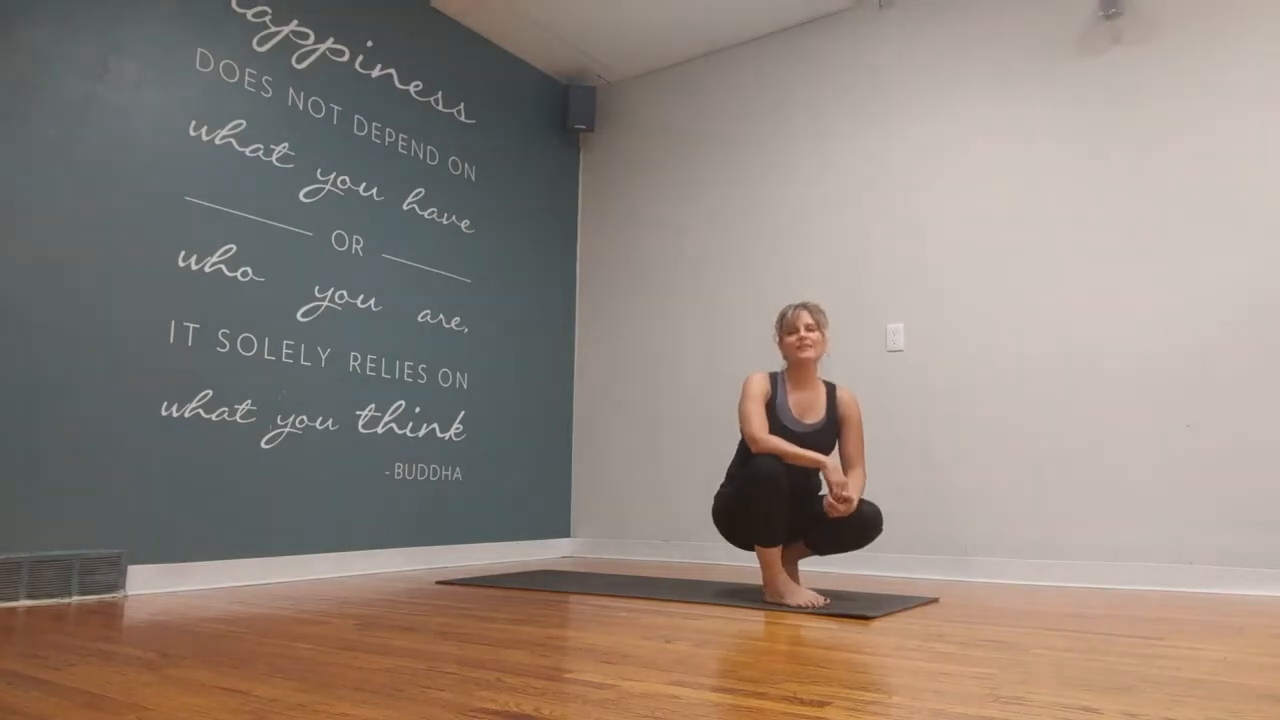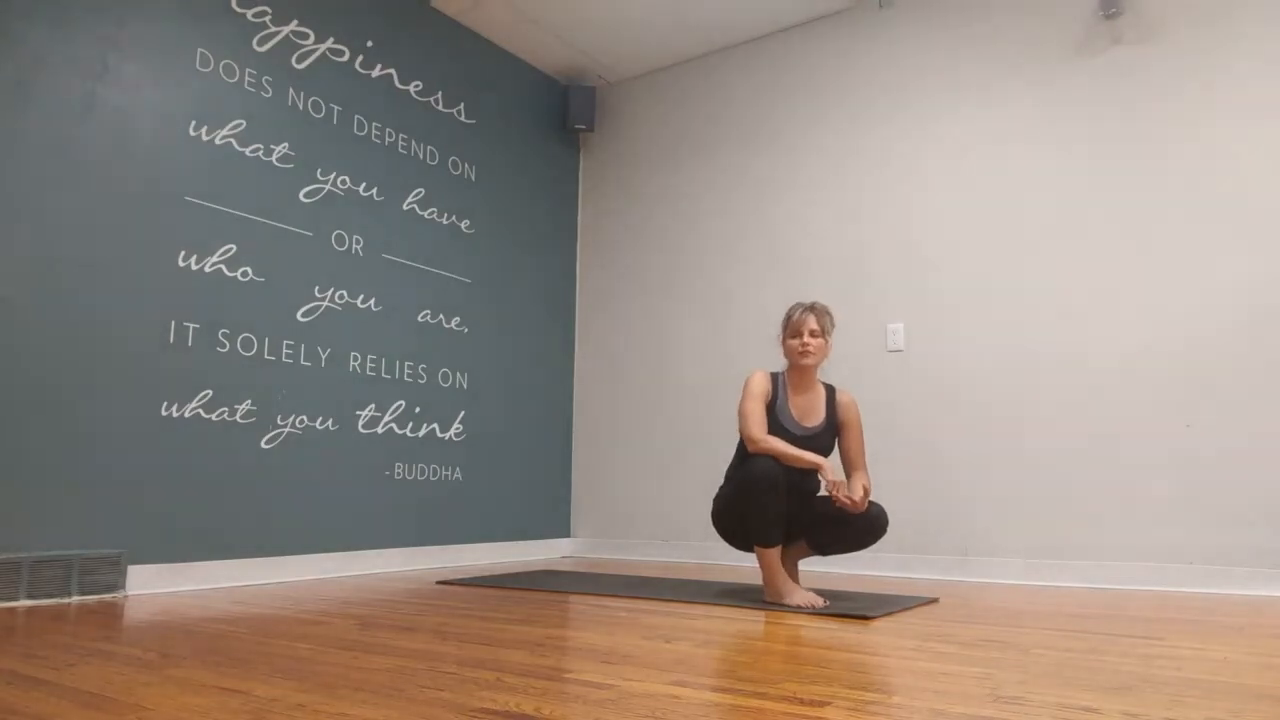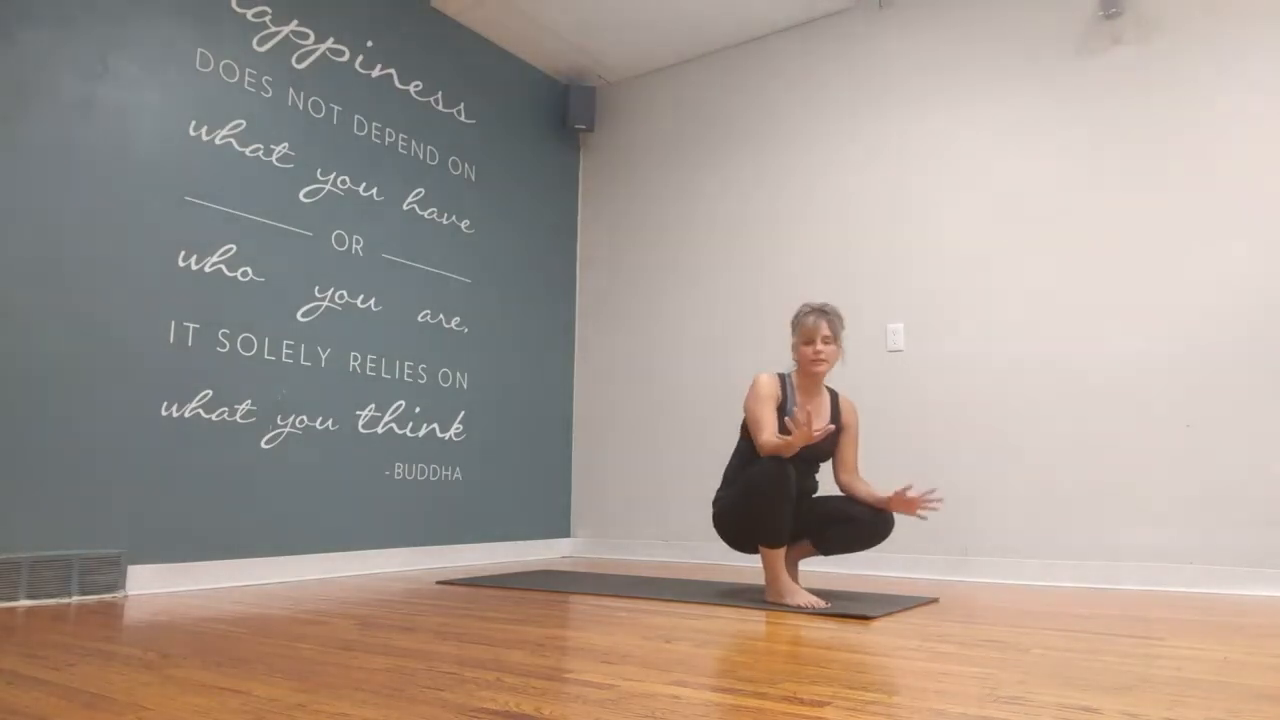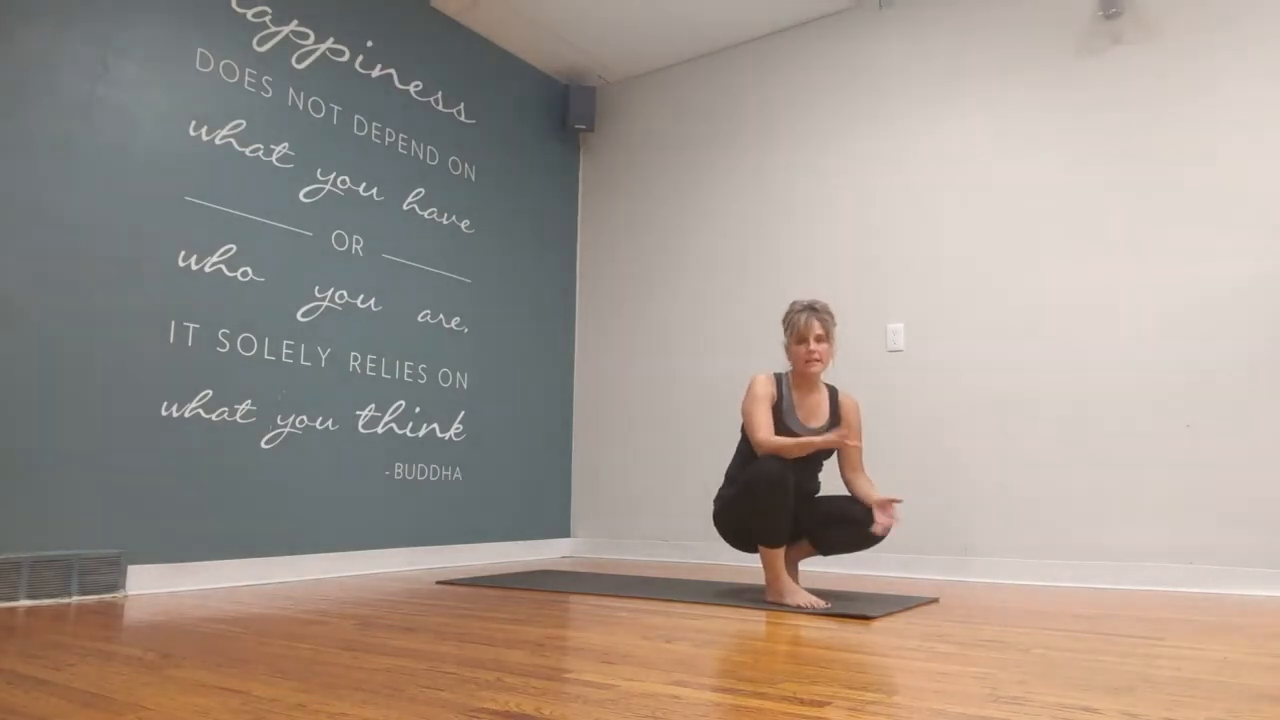
dt=1s
person 1, frame 1
left shoulder: (842, 401)
right shoulder: (761, 384)
left elbow: (855, 468)
right elbow: (757, 440)
left wrist: (848, 497)
right wrist: (823, 462)
left hip: (797, 509)
right hip: (743, 510)
left knee: (867, 519)
right knee: (766, 466)
left ankle: (787, 555)
right ankle: (775, 582)
person 1, frame 2
left shoulder: (841, 403)
right shoulder: (761, 383)
left elbow: (857, 470)
right elbow: (755, 440)
left wrist: (858, 496)
right wrist: (820, 463)
left hip: (796, 510)
right hip: (741, 511)
left knee: (872, 519)
right knee: (763, 467)
left ankle: (787, 555)
right ankle: (775, 583)
person 1, frame 3
left shoulder: (843, 408)
right shoulder: (767, 385)
left elbow: (847, 476)
right elbow: (767, 446)
left wrist: (886, 501)
right wrist: (797, 441)
left hip: (791, 511)
right hip: (740, 512)
left knee: (877, 521)
right knee: (775, 469)
left ankle: (788, 556)
right ankle: (777, 583)
person 1, frame 4
left shoulder: (843, 404)
right shoulder: (765, 386)
left elbow: (853, 472)
right elbow: (763, 443)
left wrist: (875, 500)
right wrist: (825, 442)
left hip: (796, 510)
right hip: (741, 512)
left knee: (870, 521)
right knee: (772, 468)
left ankle: (789, 555)
right ankle: (777, 583)
